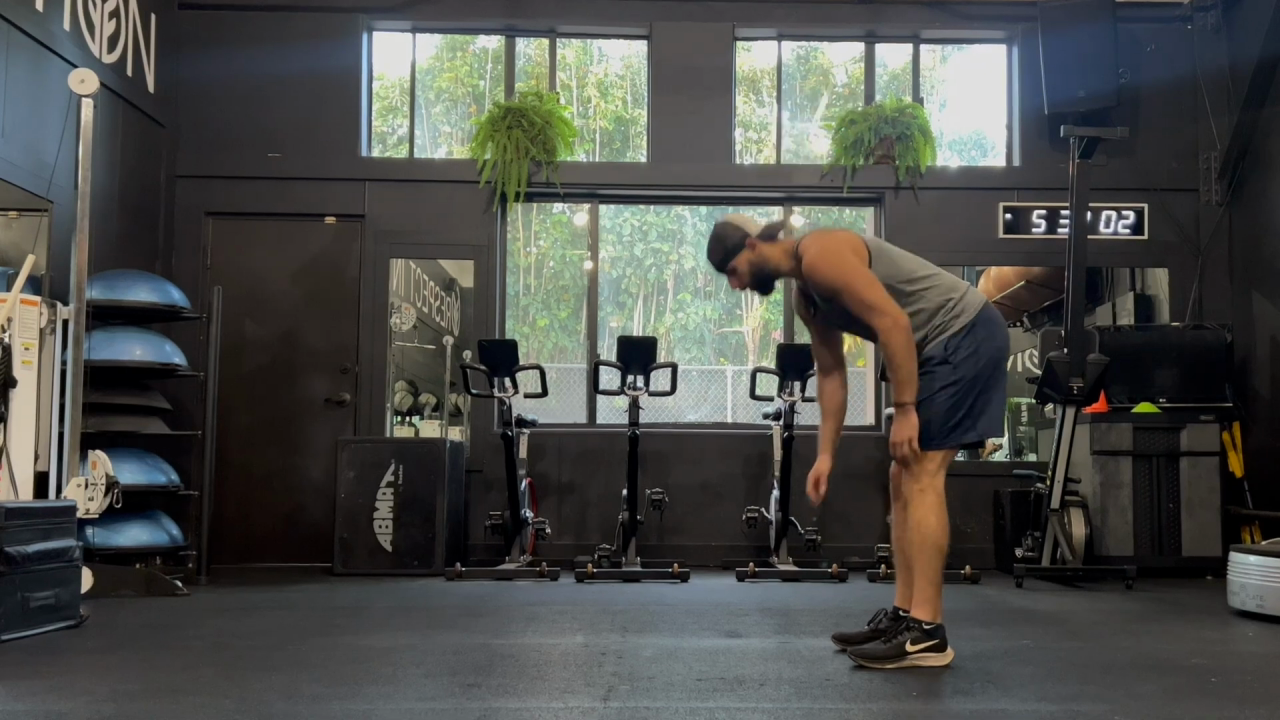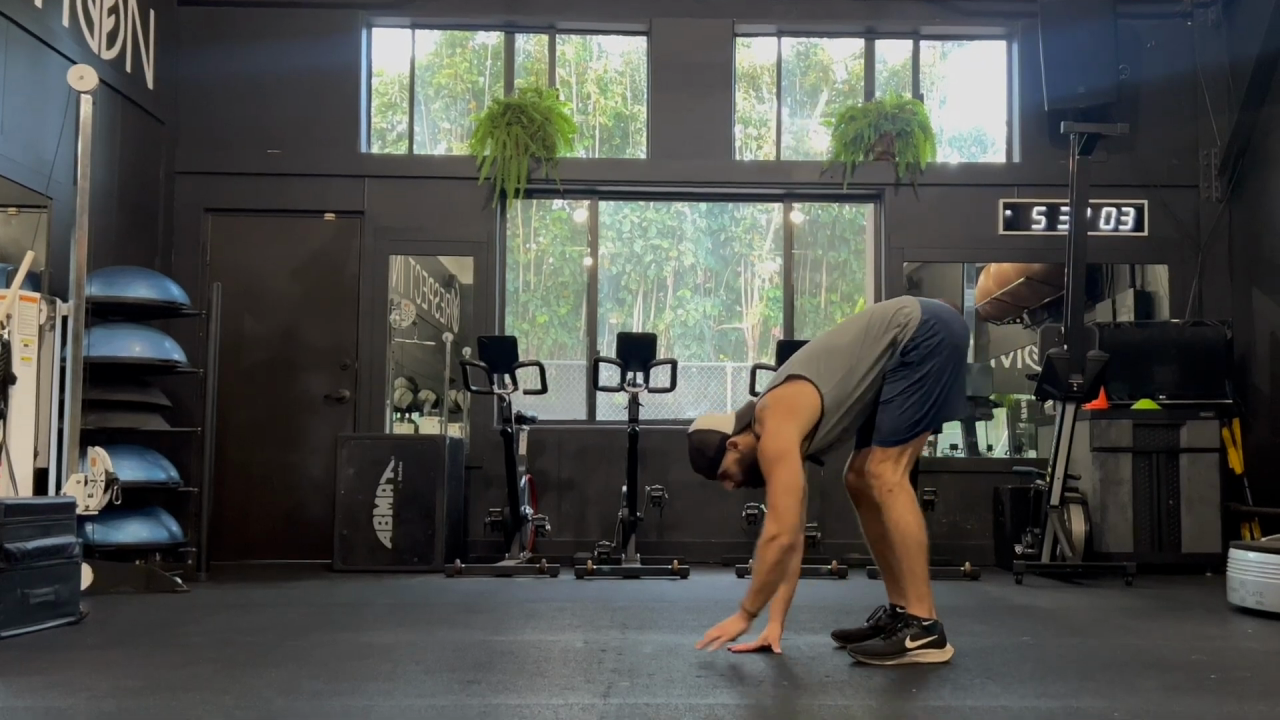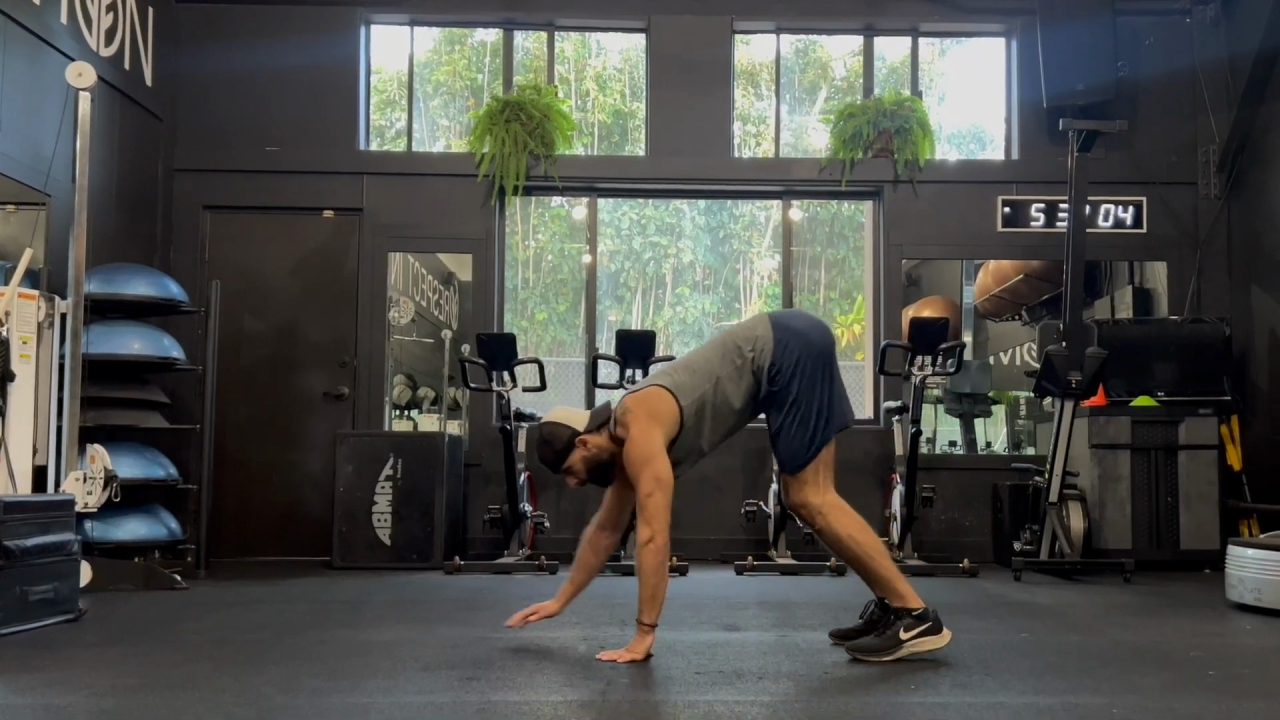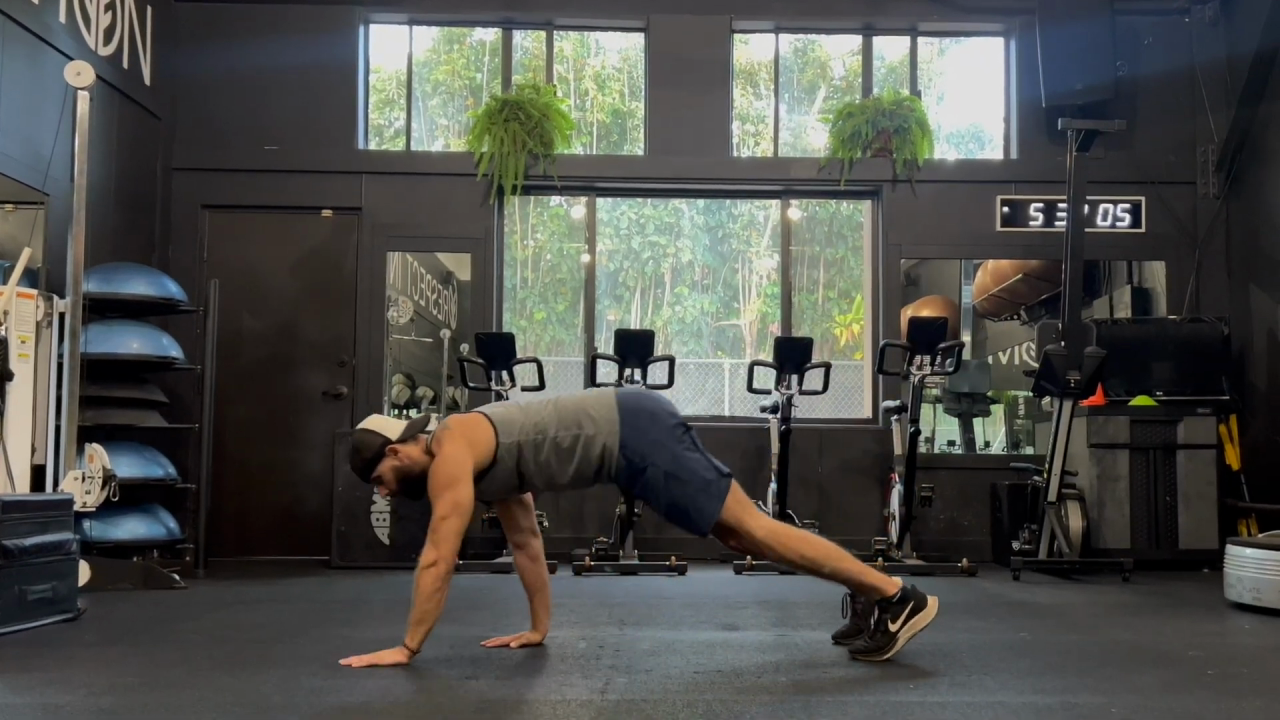
dt=1s
person 1, frame 1
left shoulder: (821, 254)
right shoulder: (804, 295)
left elbow: (894, 324)
right elbow: (830, 373)
left wrist: (904, 410)
right wrist: (824, 456)
left hip: (966, 333)
right hip: (943, 345)
left knee: (922, 474)
right knee: (905, 479)
left ankle: (926, 632)
right ankle: (904, 614)
person 1, frame 2
left shoulder: (775, 433)
right shoulder: (778, 435)
left elbow: (781, 536)
right elbow: (784, 532)
left wrist: (745, 615)
right wrist: (775, 621)
left hip: (926, 332)
right hip: (916, 338)
left knee: (883, 477)
right knee: (861, 480)
left ankle: (923, 629)
right ankle: (900, 612)
person 1, frame 3
left shoulder: (639, 432)
right shoulder: (628, 438)
left elbow: (653, 537)
right elbow: (605, 527)
left wrist: (644, 635)
right wrist: (560, 600)
left hip: (787, 348)
right hip: (784, 349)
left knee: (811, 500)
right knee: (805, 500)
left ankle: (914, 617)
right ankle: (889, 606)
person 1, frame 4
left shoulder: (449, 453)
right shoulder: (482, 463)
left elbow: (437, 560)
right elbow: (525, 541)
left wrist: (406, 648)
right wrist: (540, 627)
left hip: (632, 433)
right hip: (633, 425)
left knee: (748, 529)
right knee: (741, 536)
left ankle: (896, 597)
right ankle: (867, 591)
